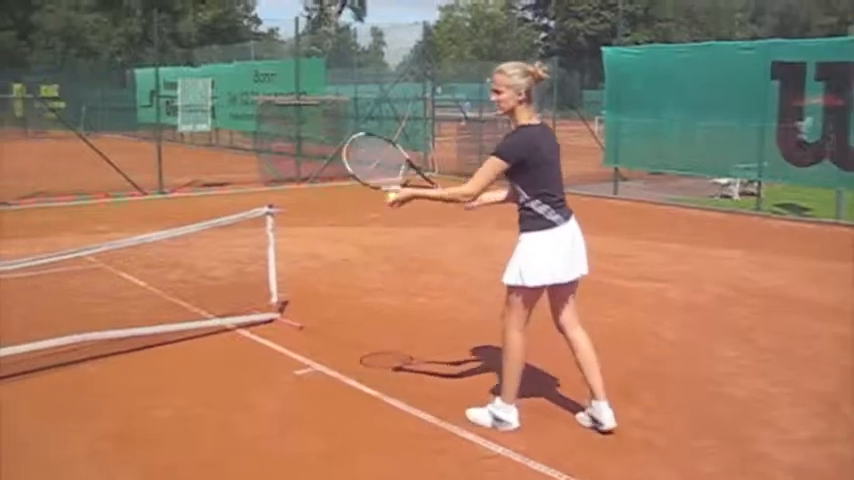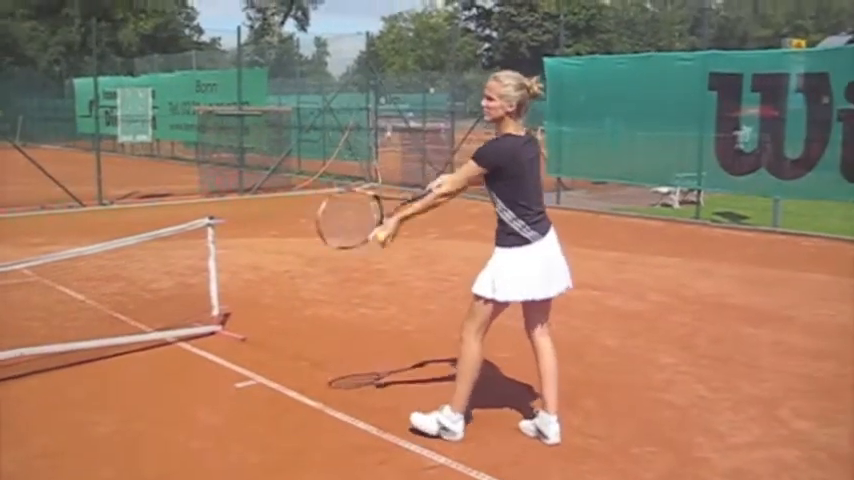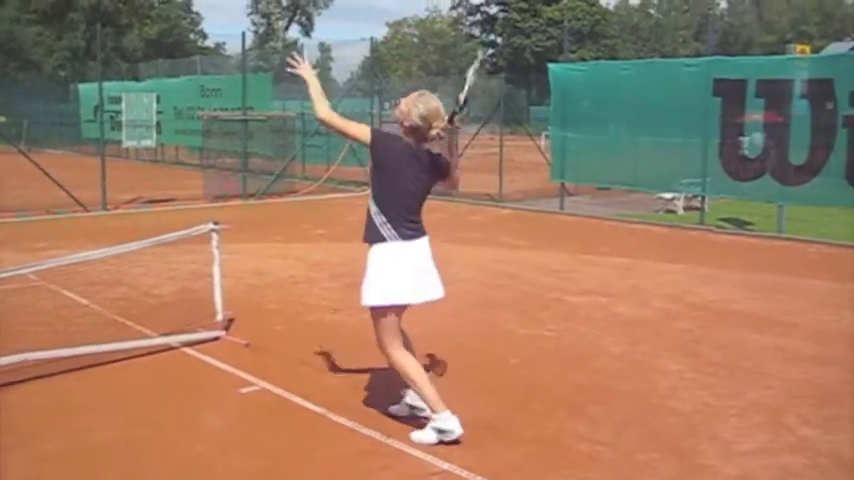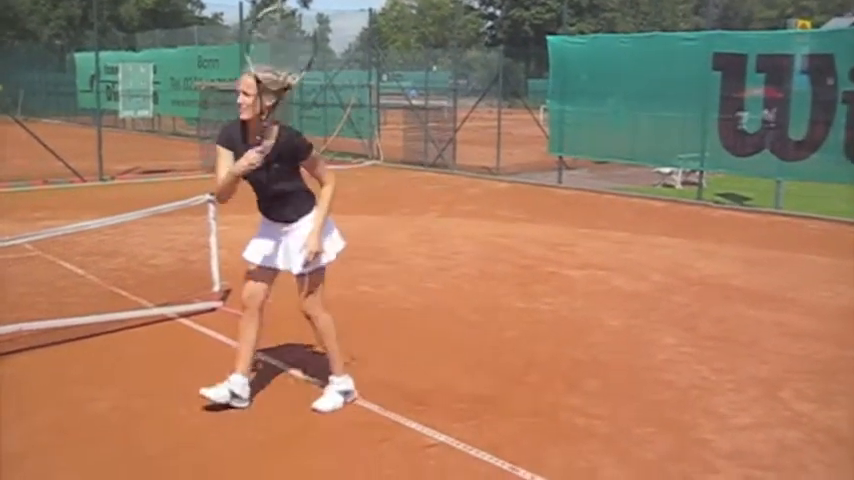
dt=1s
person 1, frame 1
left shoulder: (518, 141)
right shoulder: (543, 132)
left elbow: (467, 192)
left wrist: (413, 193)
right wrist: (489, 198)
left hip: (542, 241)
right hip: (565, 233)
left knee: (514, 323)
right knee: (568, 322)
left ankle: (505, 409)
right ankle: (601, 407)
person 1, frame 2
left shoulder: (498, 148)
right shoulder: (527, 142)
left elbow: (447, 192)
left wrist: (397, 219)
right wrist: (449, 178)
left hip: (517, 254)
right hip: (543, 247)
left knee: (472, 332)
right knee: (539, 333)
left ankle: (452, 419)
right ankle: (548, 420)
person 1, frame 3
left shoulder: (385, 144)
right shoulder: (435, 162)
left elbow: (325, 115)
right elbow: (454, 181)
left wrist: (310, 78)
right wrist: (448, 148)
left hip: (390, 256)
right hip: (416, 251)
left knee: (392, 347)
right knee: (391, 330)
left ankle: (444, 419)
right ankle: (417, 396)
person 1, frame 4
left shoulder: (291, 141)
right shoulder: (231, 135)
left elbow: (327, 182)
right elbow: (221, 194)
left wrist: (317, 232)
right wrist: (238, 169)
left hip: (303, 225)
right hip: (271, 225)
left knee: (311, 306)
right knee: (250, 299)
left ankle: (341, 382)
right ankle: (237, 385)
